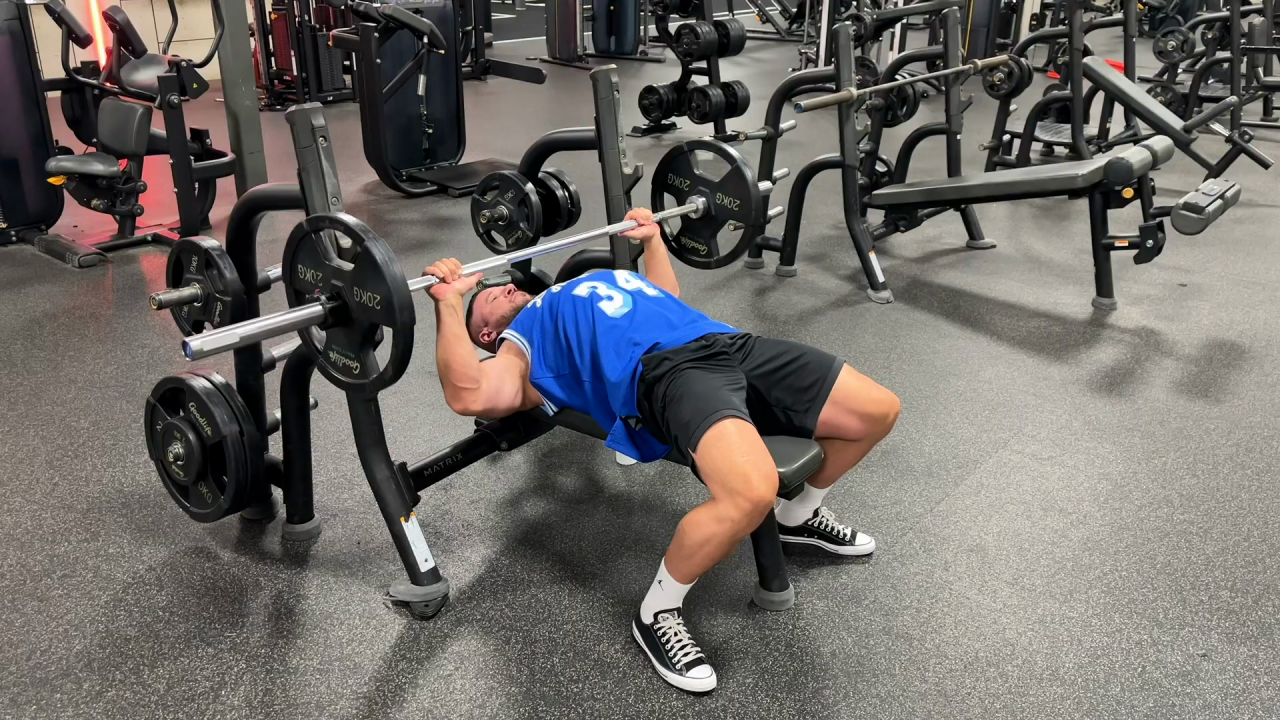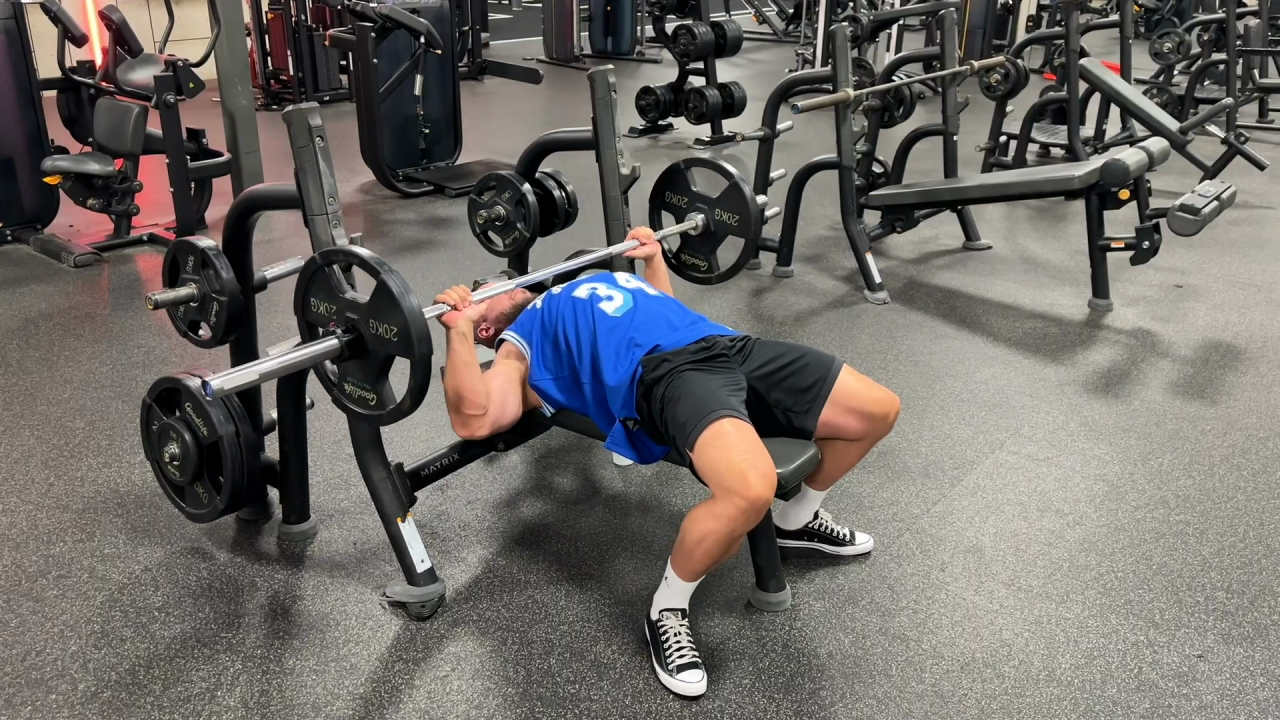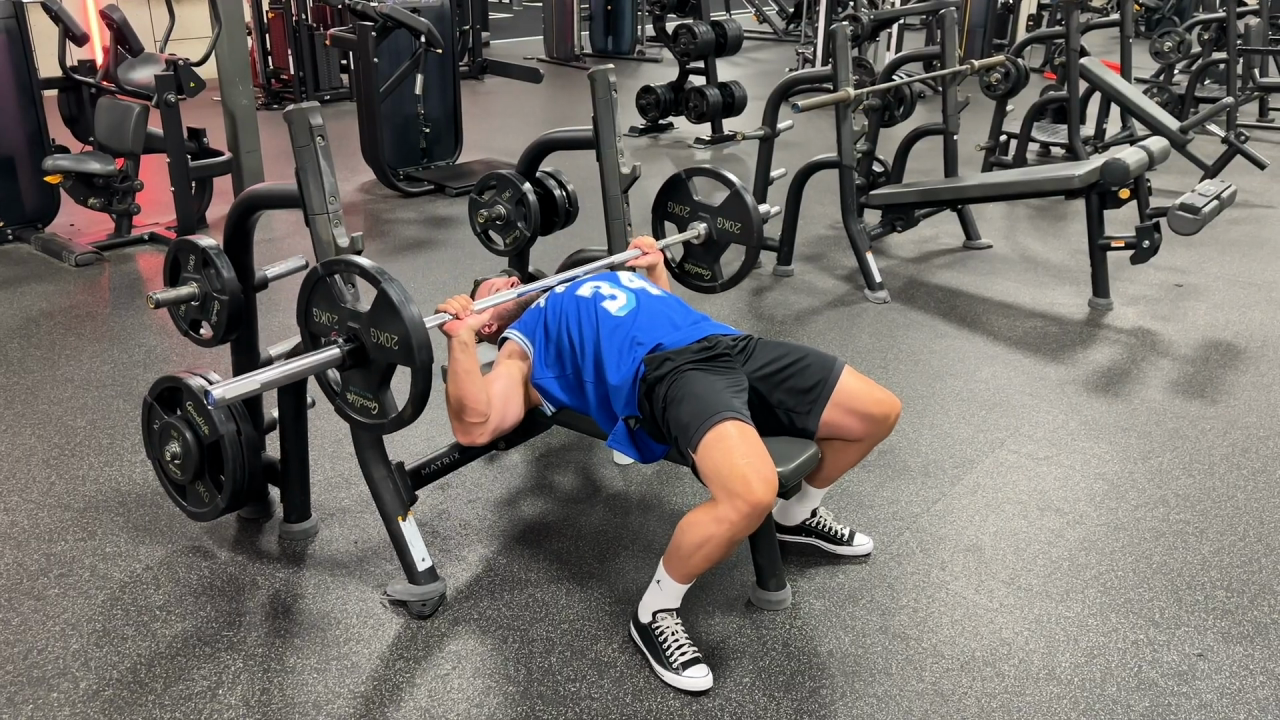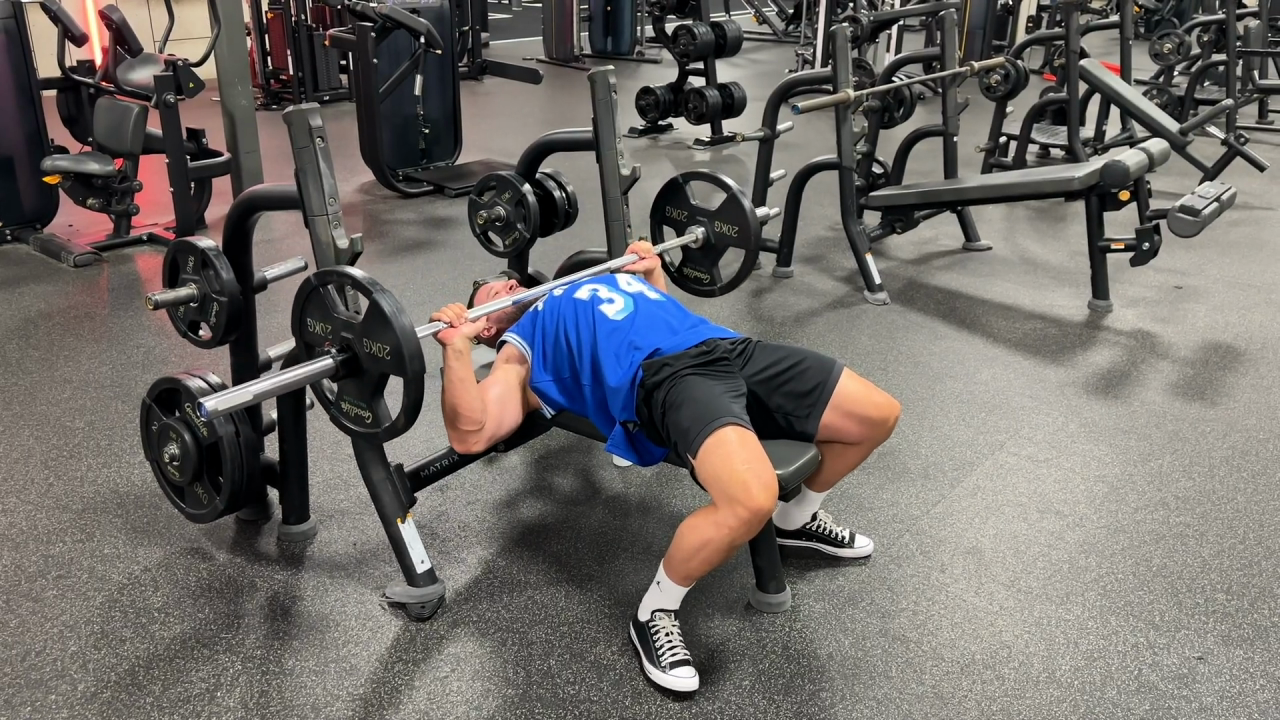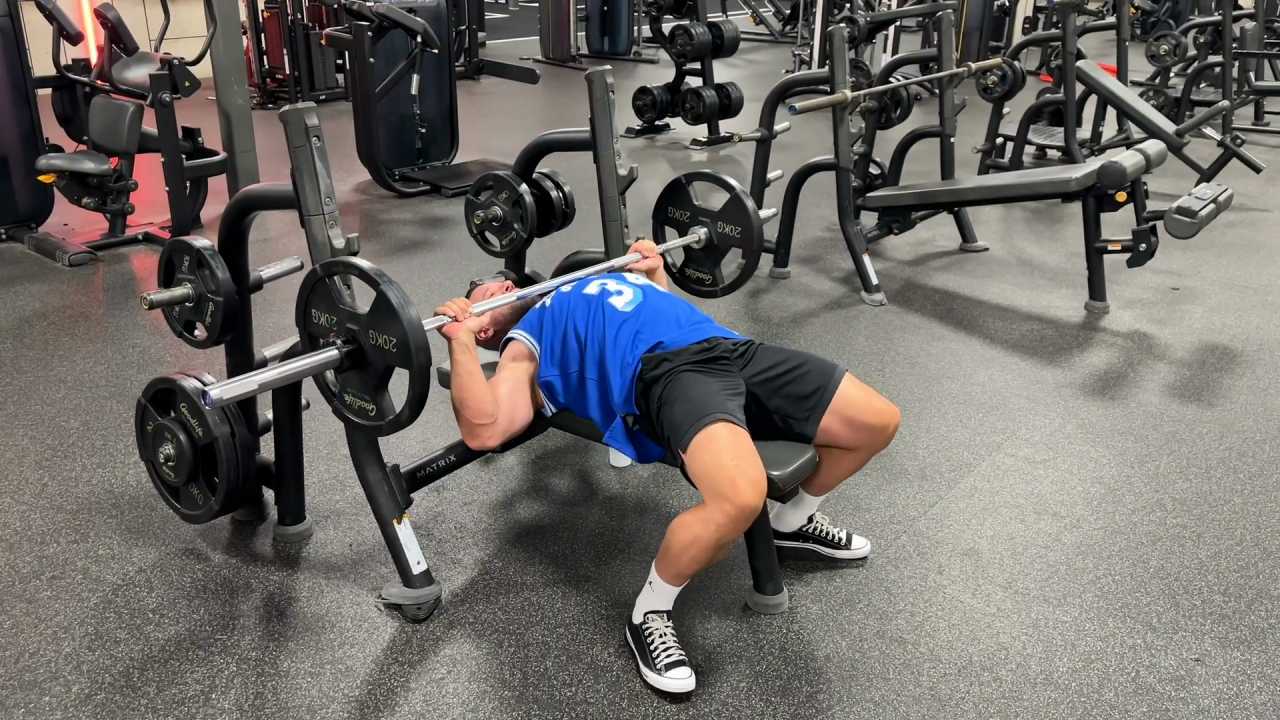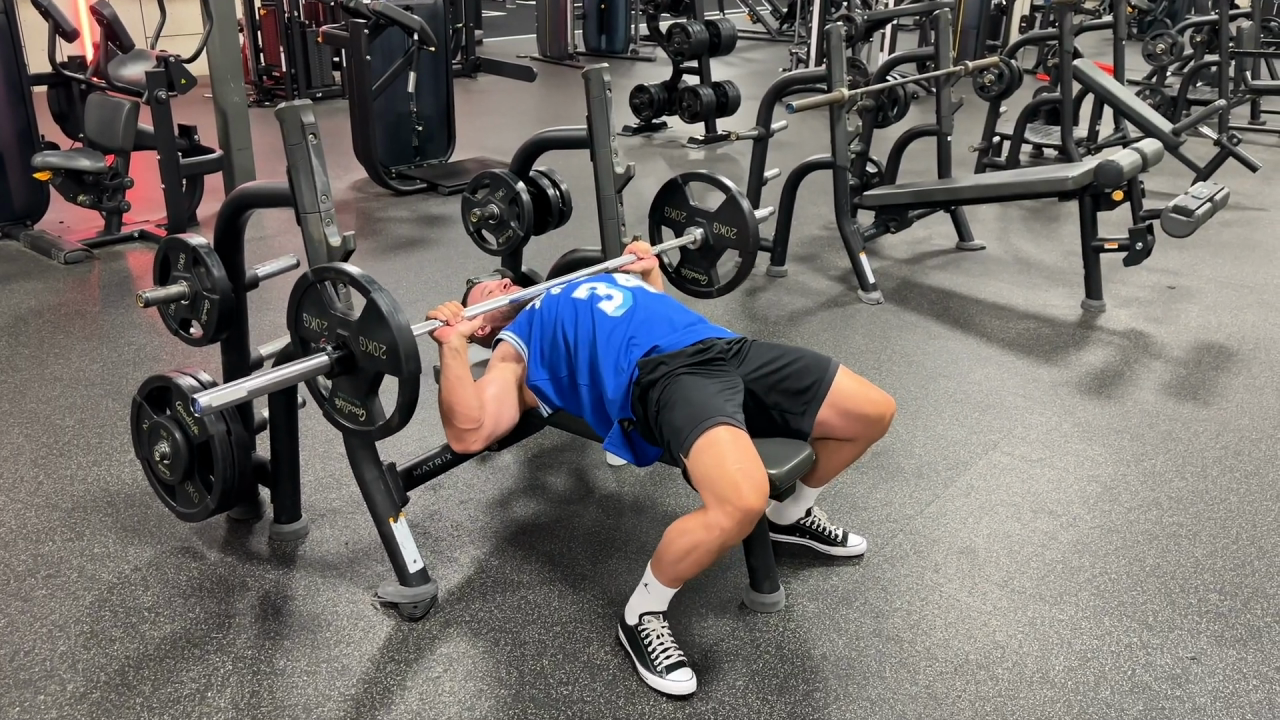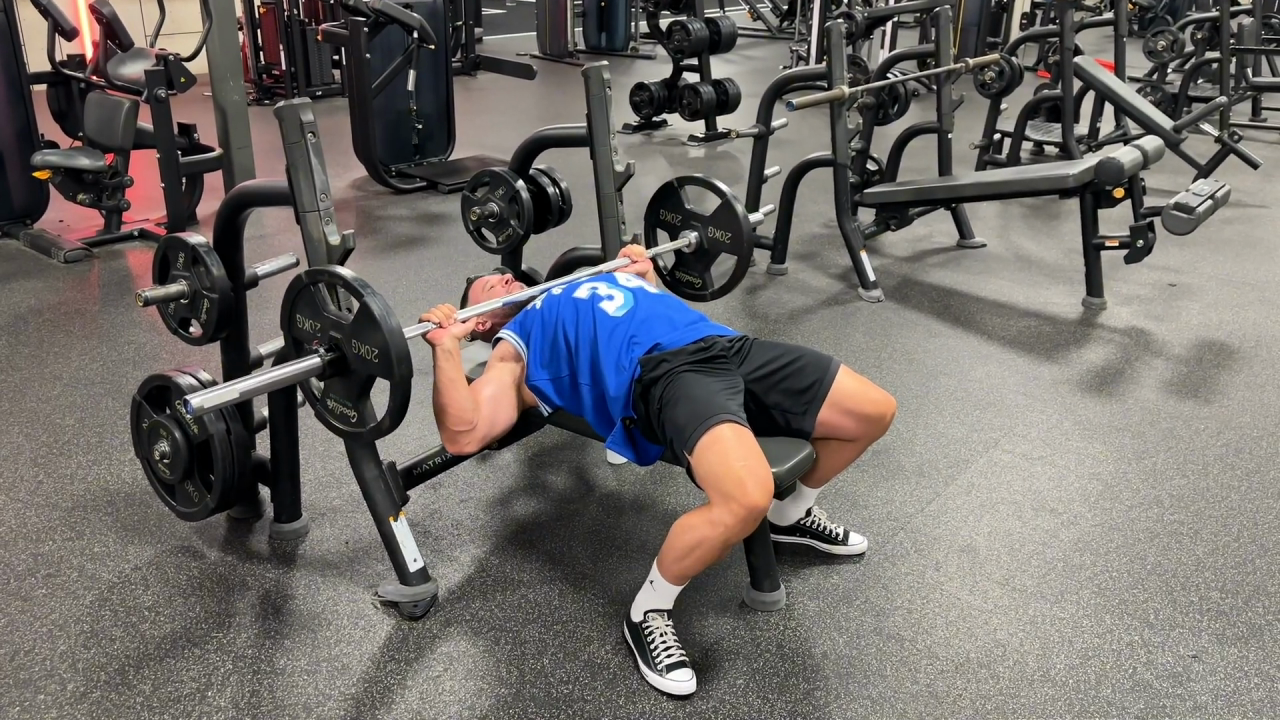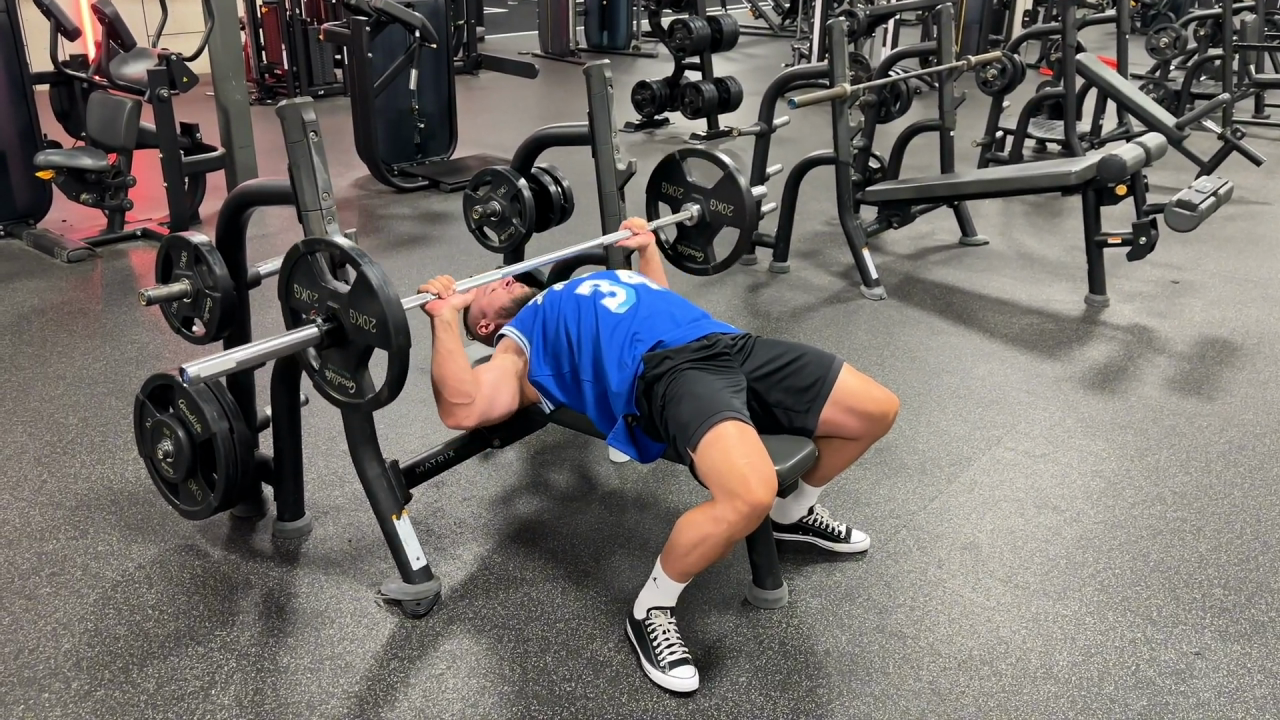
dt=0.7s
person 1, frame 1
left shoulder: (585, 293)
right shoulder: (518, 351)
left elbow: (668, 304)
right elbow: (468, 396)
left wrist: (652, 239)
right wrist: (449, 302)
right hip: (661, 371)
left knee: (879, 412)
right knee: (751, 492)
left ankle: (799, 515)
right ankle: (658, 611)
person 1, frame 2
left shoulder: (576, 302)
right shoulder: (517, 351)
right elbow: (473, 421)
left wrist: (652, 256)
right wrist: (458, 327)
right hip: (661, 373)
left knee: (878, 411)
right knee: (749, 490)
left ankle: (798, 517)
right ankle: (667, 608)
person 1, frame 3
left shoulder: (583, 298)
right shoulder: (520, 348)
right elbow: (474, 426)
left wrist: (654, 265)
right wrist: (461, 336)
left knee: (879, 412)
right knee: (749, 494)
left ankle: (796, 515)
right ankle: (655, 611)
person 1, frame 4
left shoulder: (585, 294)
right shoulder: (519, 351)
right elbow: (470, 433)
left wrist: (654, 272)
right wrist: (456, 344)
right hip: (664, 375)
left knee: (879, 416)
right knee: (751, 500)
left ankle: (797, 518)
right ankle: (656, 612)
person 1, frame 5
left shoulder: (580, 302)
right shoulder: (523, 348)
right elbow: (483, 431)
left wrist: (654, 271)
right wrist: (460, 339)
left knee: (879, 423)
right knee: (738, 497)
left ankle: (794, 520)
right ankle: (650, 612)
person 1, frame 6
left shoulder: (587, 289)
right shoulder: (515, 350)
right elbow: (468, 434)
left wrist: (650, 270)
right wrist: (452, 341)
left knee: (874, 413)
right knee: (741, 503)
left ankle: (791, 515)
right ankle: (643, 612)
person 1, frame 7
left shoulder: (584, 294)
right shoulder: (513, 350)
right elbow: (463, 435)
left wrist: (644, 273)
right wrist: (446, 344)
left knee: (875, 413)
right knee: (745, 499)
left ankle: (791, 514)
right ankle: (649, 611)
person 1, frame 8
left shoulder: (587, 289)
right shoulder: (516, 346)
right elbow: (462, 410)
left wrist: (646, 246)
right wrist: (446, 315)
left knee: (877, 411)
right knee: (749, 497)
left ankle: (792, 512)
right ankle: (652, 608)
